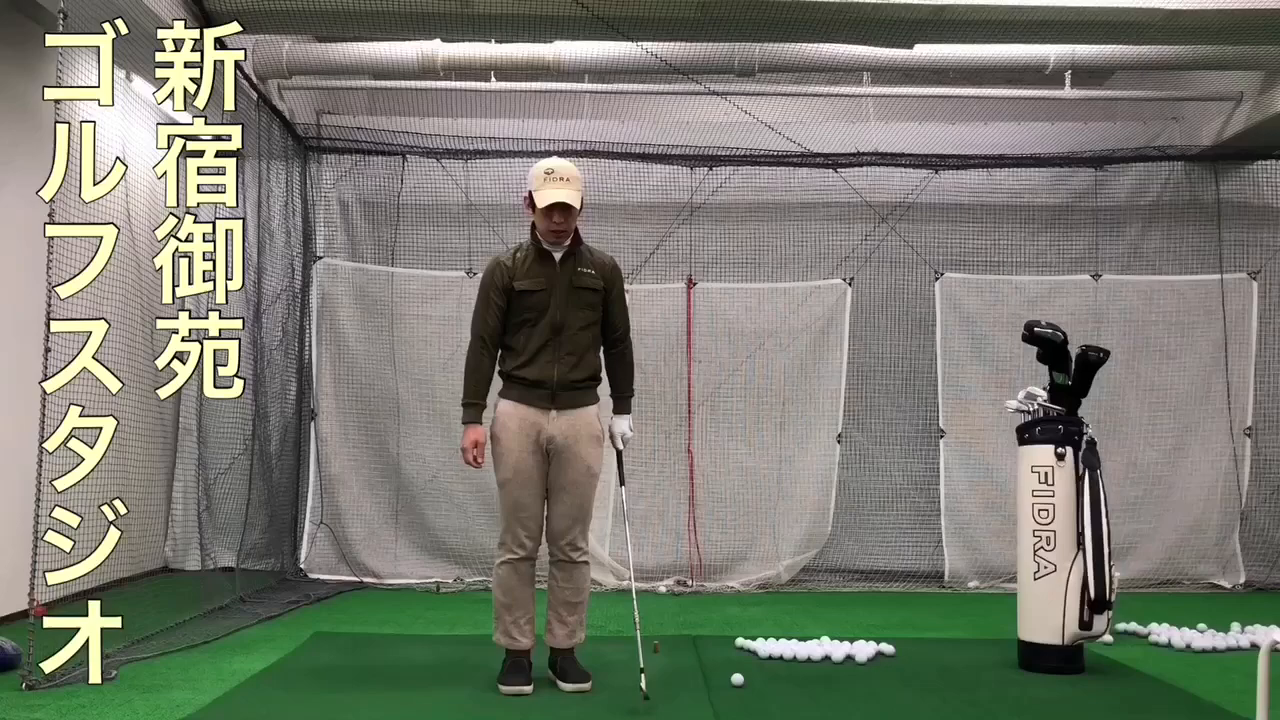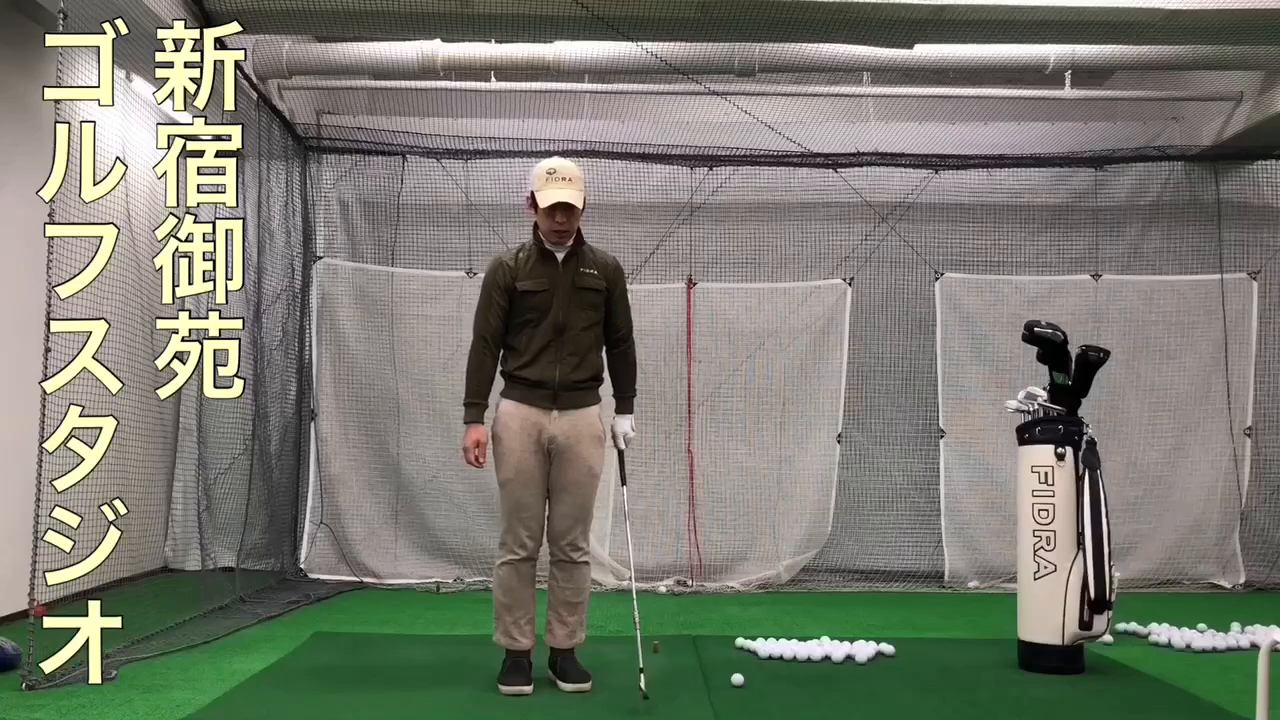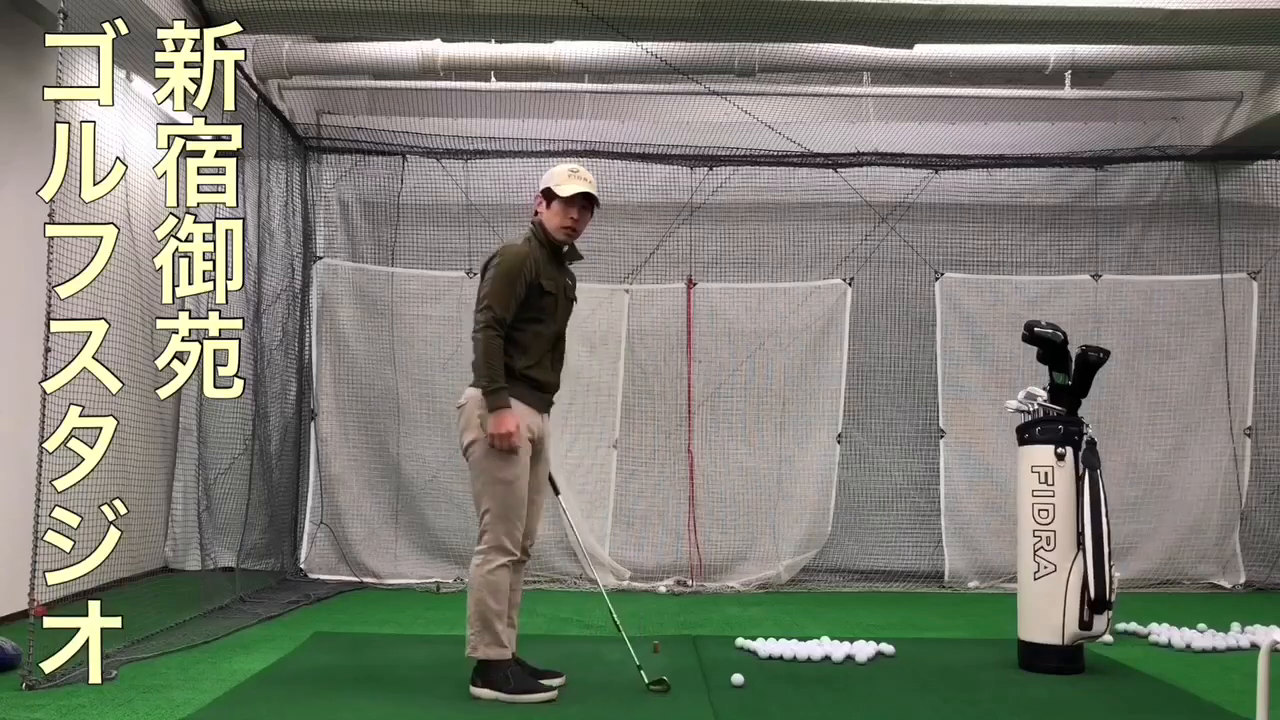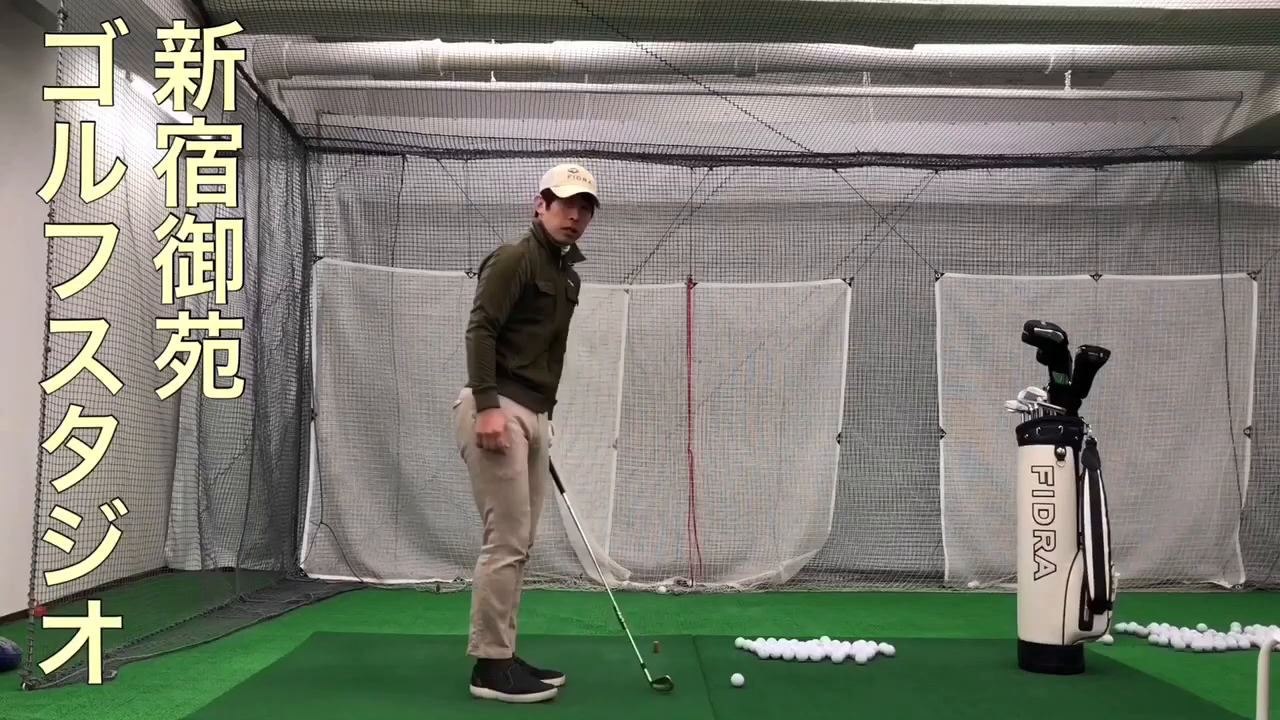
dt=0.1s
person 1, frame 1
left shoulder: (603, 269)
right shoulder: (505, 269)
left elbow: (617, 343)
right elbow: (483, 345)
left wrist: (622, 409)
right wrist: (472, 417)
left hip: (580, 416)
right hip: (519, 413)
left knee: (571, 543)
right knee: (518, 542)
person 1, frame 2
left shoulder: (605, 269)
right shoulder: (507, 268)
left elbow: (620, 343)
right elbow: (485, 344)
left wrist: (625, 409)
right wrist: (474, 416)
left hip: (582, 416)
right hip: (520, 413)
left knee: (572, 543)
right knee: (518, 542)
person 1, frame 3
left shoulder: (566, 273)
right shoulder: (515, 258)
right elbow: (487, 332)
right wrist: (498, 407)
left hip: (534, 415)
right hip: (499, 409)
left knee: (518, 542)
right knee: (500, 541)
left ankle: (504, 656)
person 1, frame 4
left shoulder: (569, 275)
right shoulder: (512, 259)
right elbow: (480, 331)
right wrist: (487, 406)
left hip: (532, 415)
right hip: (495, 410)
left knee: (516, 543)
right knee: (505, 540)
